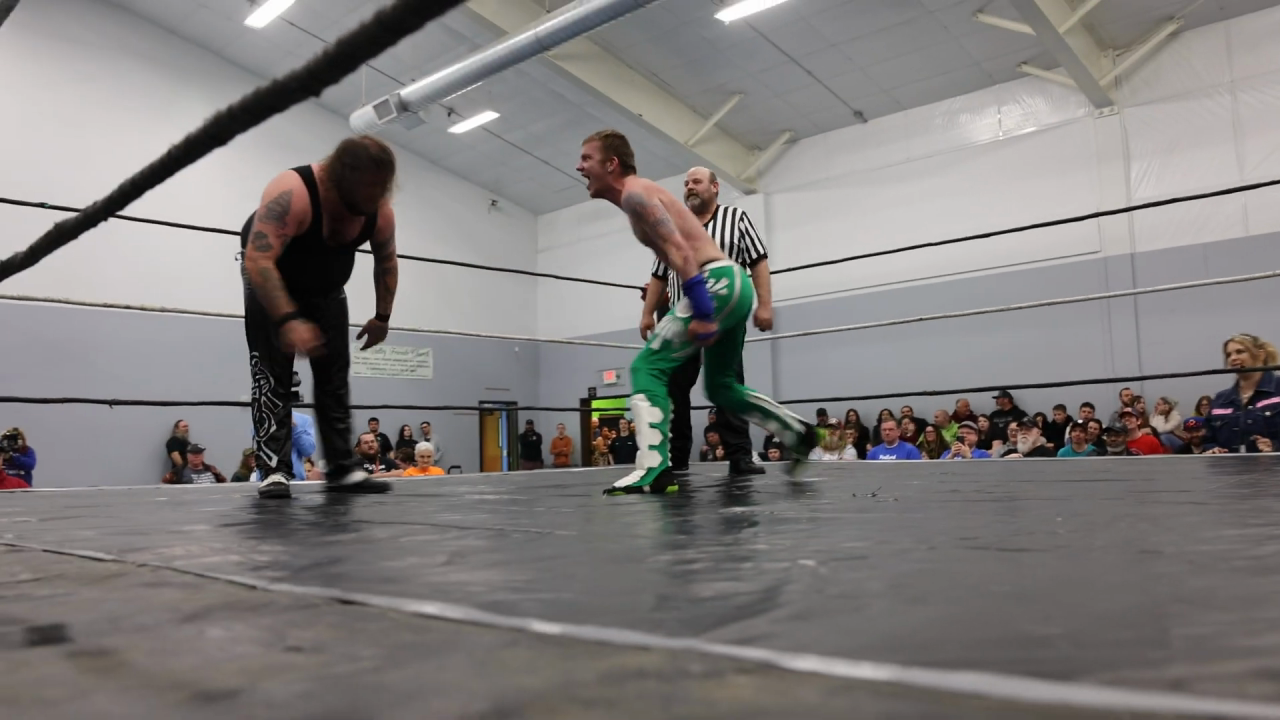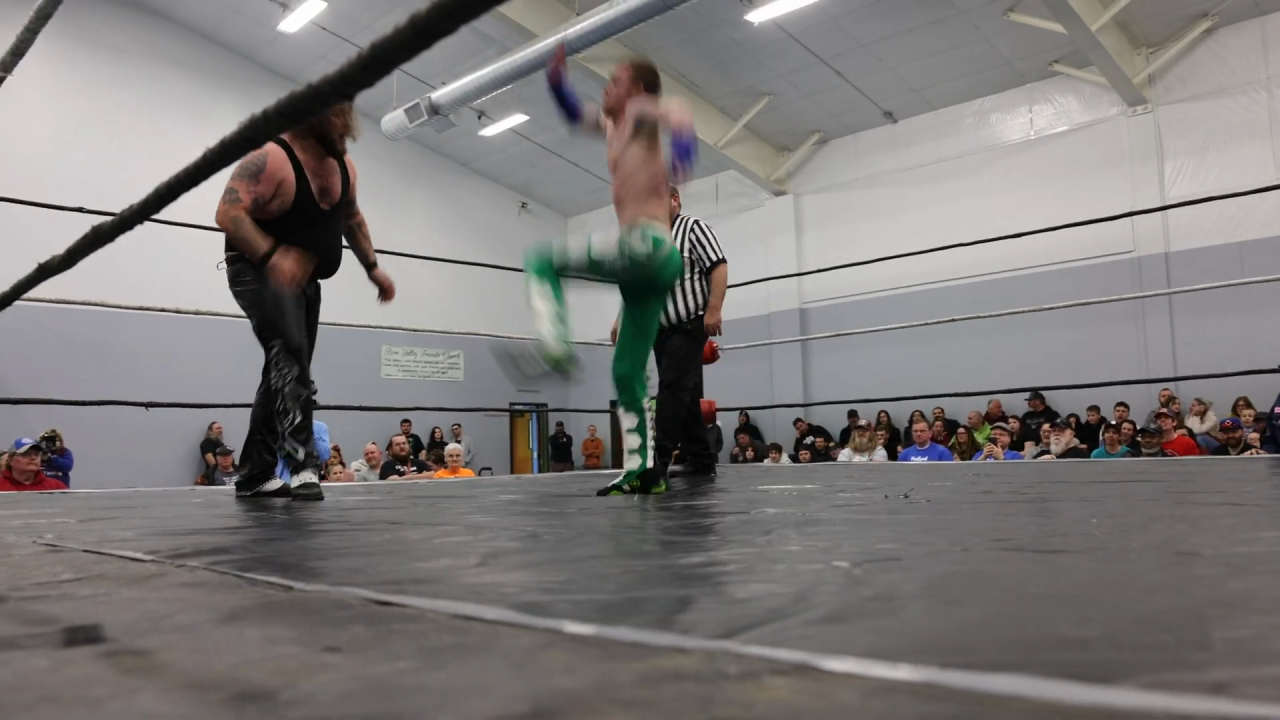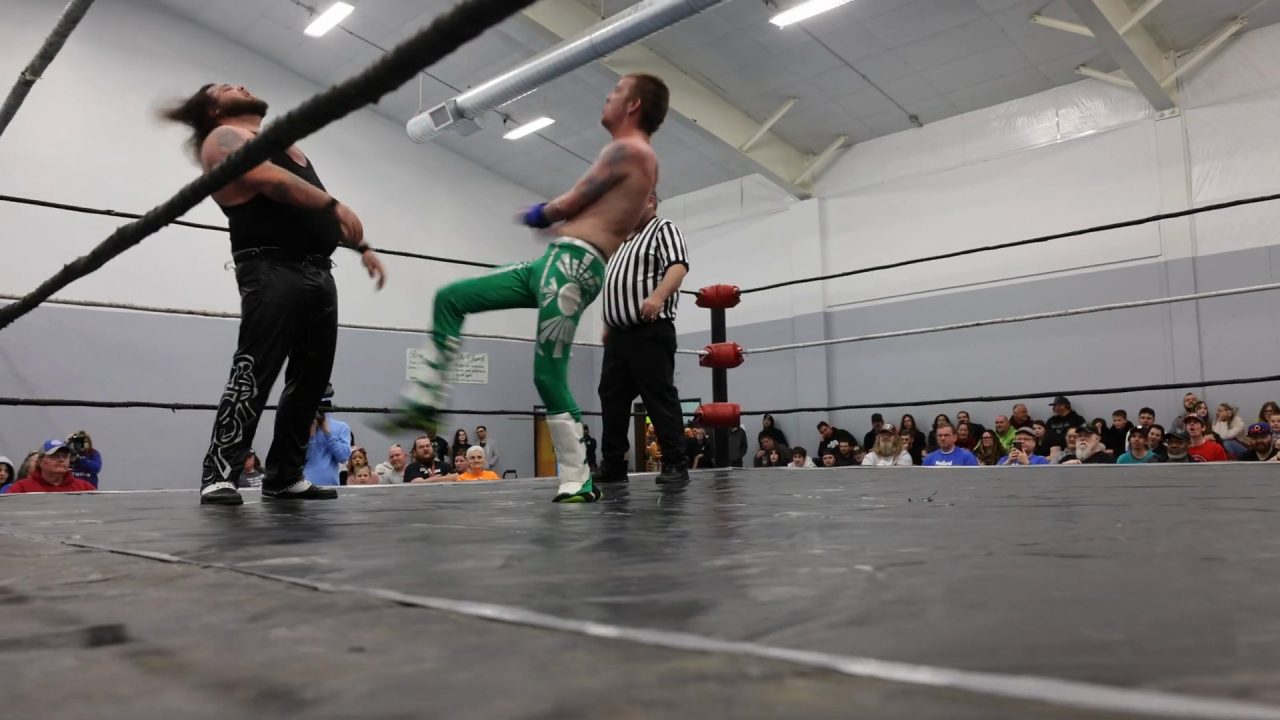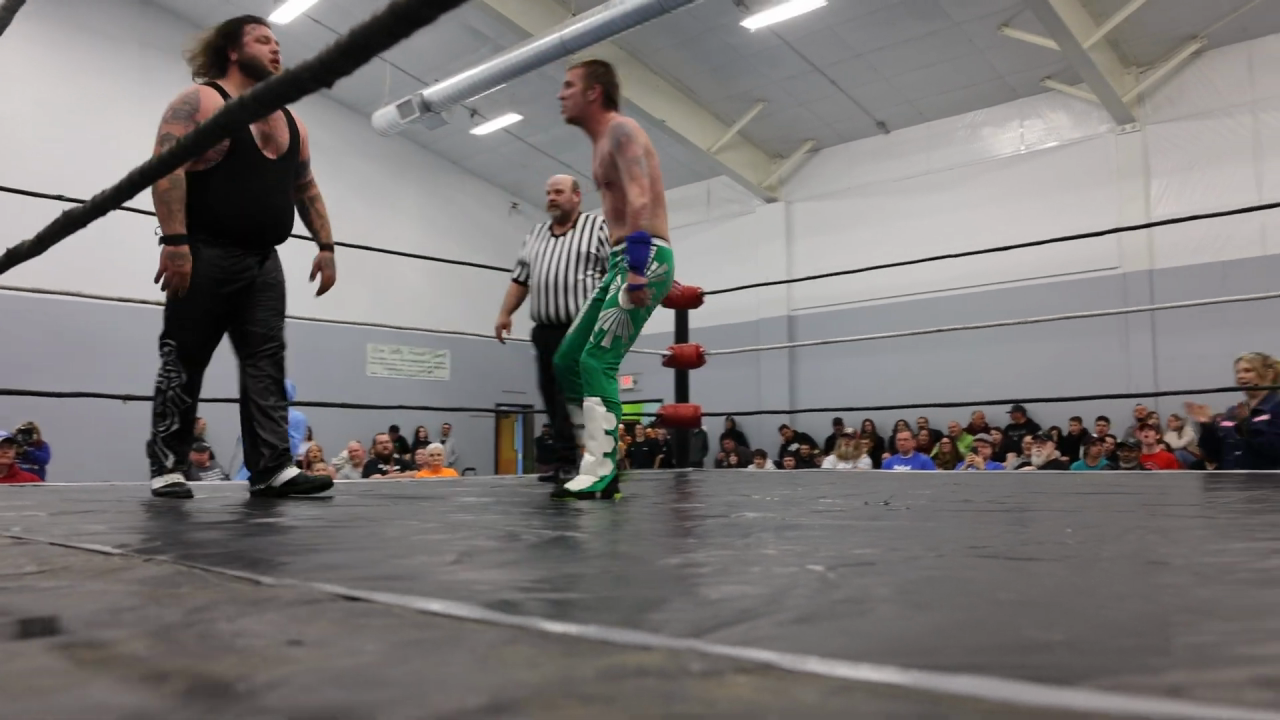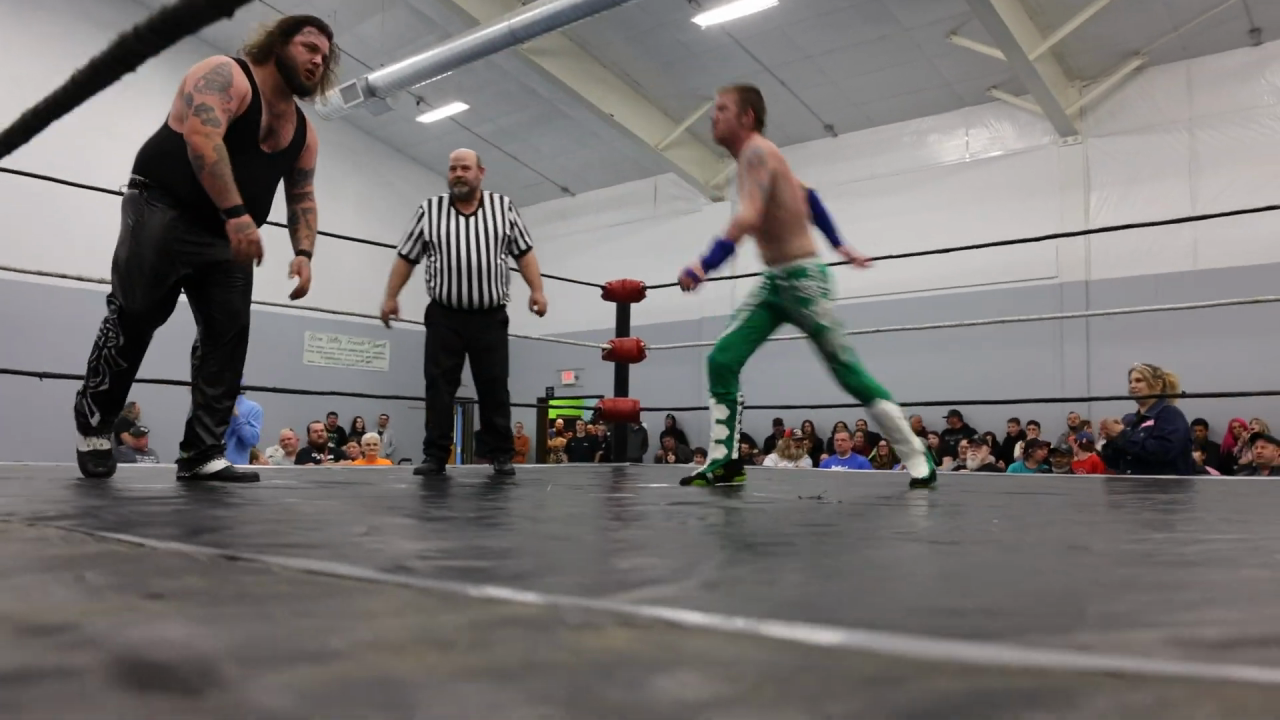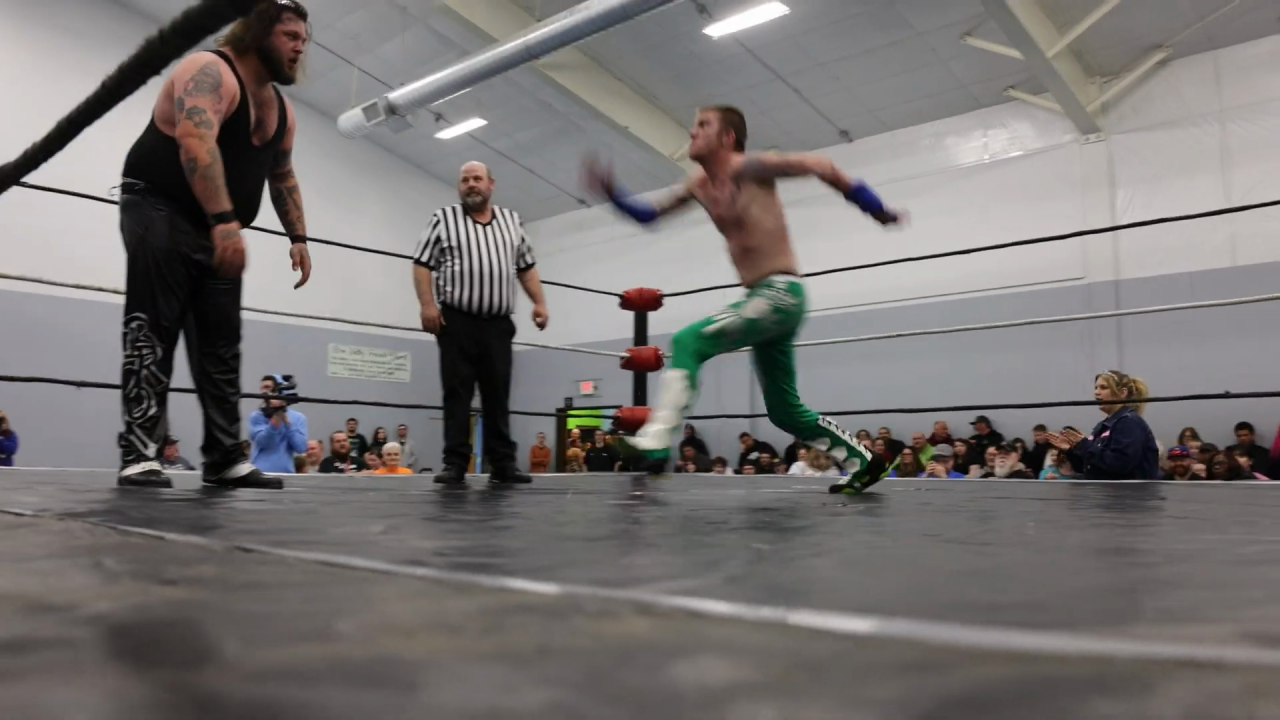
dt=0.7s
person 1, frame 1
left shoulder: (380, 210)
right shoulder: (293, 191)
left elbow: (386, 261)
right elbow: (258, 258)
left wrist: (381, 316)
right wrist: (288, 320)
left hip: (326, 291)
right hip: (272, 281)
left knee: (333, 372)
right knee: (273, 367)
left ankle: (343, 468)
right ankle: (274, 470)
person 1, frame 2
left shoulder: (342, 166)
right shoulder: (270, 158)
left elbow: (351, 218)
right elbow: (228, 213)
left wrist: (373, 267)
right wrist: (271, 254)
left hip: (304, 280)
right hip: (262, 276)
left knee: (286, 374)
right knee: (289, 354)
left ankle: (255, 475)
right ankle: (301, 465)
person 1, frame 3
left shoulder: (285, 146)
right shoulder: (227, 138)
left elbow: (316, 207)
right elbow: (266, 176)
left wrist: (361, 246)
right wrist: (335, 207)
left hip: (316, 272)
right hip: (271, 268)
left knee: (310, 379)
right knee: (257, 368)
left ankle: (284, 476)
right ankle: (219, 474)
person 1, frame 4
left shoulder: (288, 121)
right shoulder: (200, 102)
left elbow: (306, 188)
right elbow: (167, 168)
left wrist: (325, 246)
right wrist: (176, 241)
left hip: (262, 259)
right hip: (206, 253)
left knee: (266, 359)
right knee: (186, 358)
left ankle: (272, 468)
right ankle: (167, 467)
person 1, frame 5
left shoulder: (302, 131)
right shoulder: (225, 76)
left elbow: (302, 199)
right elbow: (201, 137)
left wrist: (303, 254)
right wrist: (237, 214)
left hip: (227, 232)
right hip: (161, 208)
left knee: (228, 336)
right knee: (134, 315)
left ankle: (203, 453)
right ankle: (94, 425)
person 1, frame 6
left shoulder: (281, 110)
right shoulder: (211, 72)
left elbow: (283, 177)
right elbow: (196, 142)
left wrist: (298, 238)
right wrist: (224, 221)
left hip: (217, 228)
right hip: (159, 211)
left knee: (220, 342)
right knee: (154, 328)
left ankle: (225, 457)
right ankle: (139, 455)
person 2, frame 1
left shoulder: (637, 195)
right shoulder: (635, 199)
left elbow: (680, 249)
left wrist: (701, 313)
left hip: (715, 283)
right hip: (723, 285)
left knee: (647, 369)
right knee: (723, 385)
left ankle: (653, 470)
right ankle: (798, 433)
person 2, frame 2
left shoulder: (640, 110)
right shoulder: (613, 124)
left elbow: (678, 113)
right elbow: (577, 115)
left wrist: (682, 151)
right wrist: (557, 78)
left hip: (644, 246)
right hip: (658, 260)
left knee: (541, 263)
right knee: (627, 372)
left ankle: (554, 347)
right ankle: (641, 469)
person 2, frame 3
left shoulder: (628, 150)
right shoulder: (644, 163)
left elbow: (569, 204)
left wrist: (542, 214)
left hip: (570, 264)
right hip: (558, 264)
left knee: (550, 376)
right knee: (450, 298)
left ankle: (578, 481)
right ankle: (424, 403)
person 2, frame 4
left shoulder: (622, 129)
right shoulder: (602, 142)
left elbow: (641, 202)
left wrist: (637, 272)
left hip: (644, 261)
right hip: (624, 265)
left knee: (595, 363)
right knee: (568, 360)
left ankle: (600, 475)
right ankle: (602, 458)
person 2, frame 5
left shoulder: (756, 153)
right shoulder: (756, 156)
left elbow: (748, 218)
right elbow: (804, 195)
left wrist: (703, 264)
right wrist: (838, 246)
left hip: (805, 279)
right hip: (774, 282)
left knee: (849, 374)
right knee: (723, 360)
left ankle: (916, 457)
right ankle: (723, 460)
person 2, frame 6
left shoulder: (746, 169)
right shoulder: (700, 183)
left elbow: (819, 165)
right elbow: (650, 214)
left wrist: (875, 208)
right wrist: (612, 191)
left hip: (781, 295)
right hip: (761, 298)
left knee: (687, 344)
right knee: (783, 409)
left ankle: (657, 441)
right ankle: (860, 460)
person 3, frame 1
left shoulder: (735, 218)
left elbow: (758, 263)
right elbow: (659, 275)
left wrist: (764, 304)
right wrist: (648, 313)
right knee: (675, 387)
left ankle: (740, 456)
right ankle: (676, 456)
person 3, frame 2
left shoulder: (692, 228)
right shoulder: (646, 240)
left elbow: (717, 267)
right elbow: (635, 285)
left wrist: (713, 310)
right wrist: (621, 319)
left hip: (687, 326)
right hip: (661, 329)
left knee: (675, 389)
right knee: (682, 394)
left ankle: (660, 458)
right ankle: (701, 460)
person 3, frame 3
left shoulder: (664, 229)
right shoulder: (624, 241)
left elbow: (678, 266)
left wrist: (658, 296)
right wrist: (608, 324)
left hip: (650, 332)
right hip: (619, 333)
left knee: (659, 396)
right knee: (612, 398)
left ankle: (675, 465)
right ankle: (613, 465)
person 3, frame 4
left shoulder: (595, 226)
right shoulder: (535, 235)
right elbow: (520, 280)
right wrist: (504, 313)
right hip: (545, 330)
right knee: (554, 396)
left ankle: (567, 463)
right ankle: (563, 460)
person 3, frame 5
left shoulder: (503, 207)
right shoulder: (429, 210)
left elbow: (524, 252)
right elbow: (406, 257)
left wrist: (537, 290)
right wrist: (391, 296)
left hip: (490, 316)
right hip: (444, 316)
left knee: (494, 386)
right knee: (439, 384)
left ankle: (501, 455)
right ankle: (435, 456)
person 3, frame 6
left shoulder: (511, 221)
right shoulder: (443, 219)
left elbow: (526, 267)
right elbow: (423, 264)
left wrist: (539, 302)
right wrist: (427, 303)
left hip: (498, 324)
right hip: (456, 322)
left knee: (497, 394)
right knee: (457, 392)
left ankle: (503, 463)
right ankle: (455, 463)
